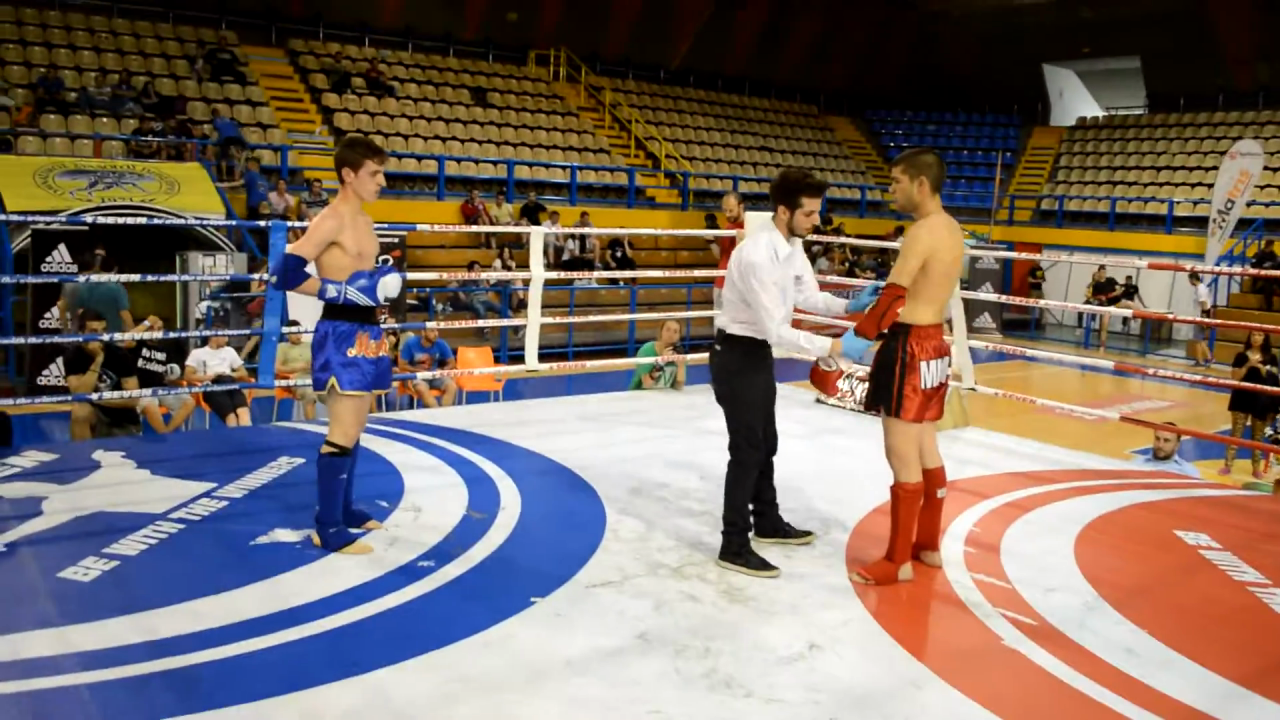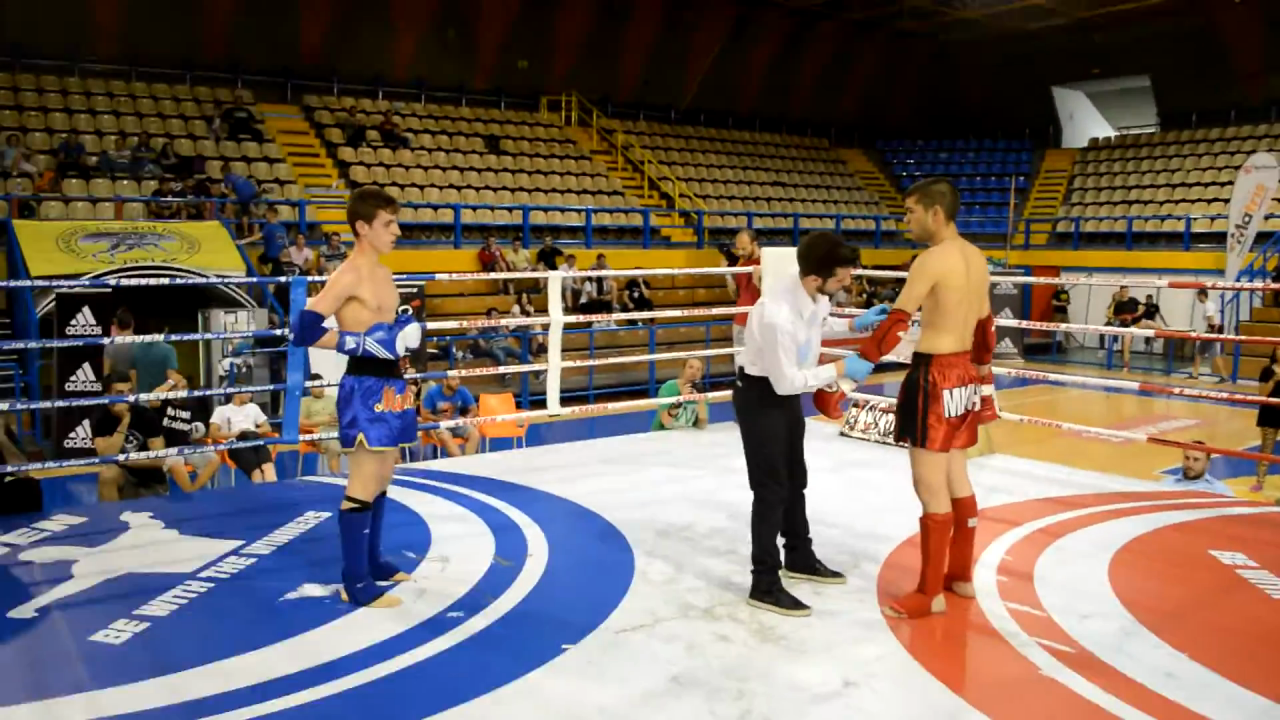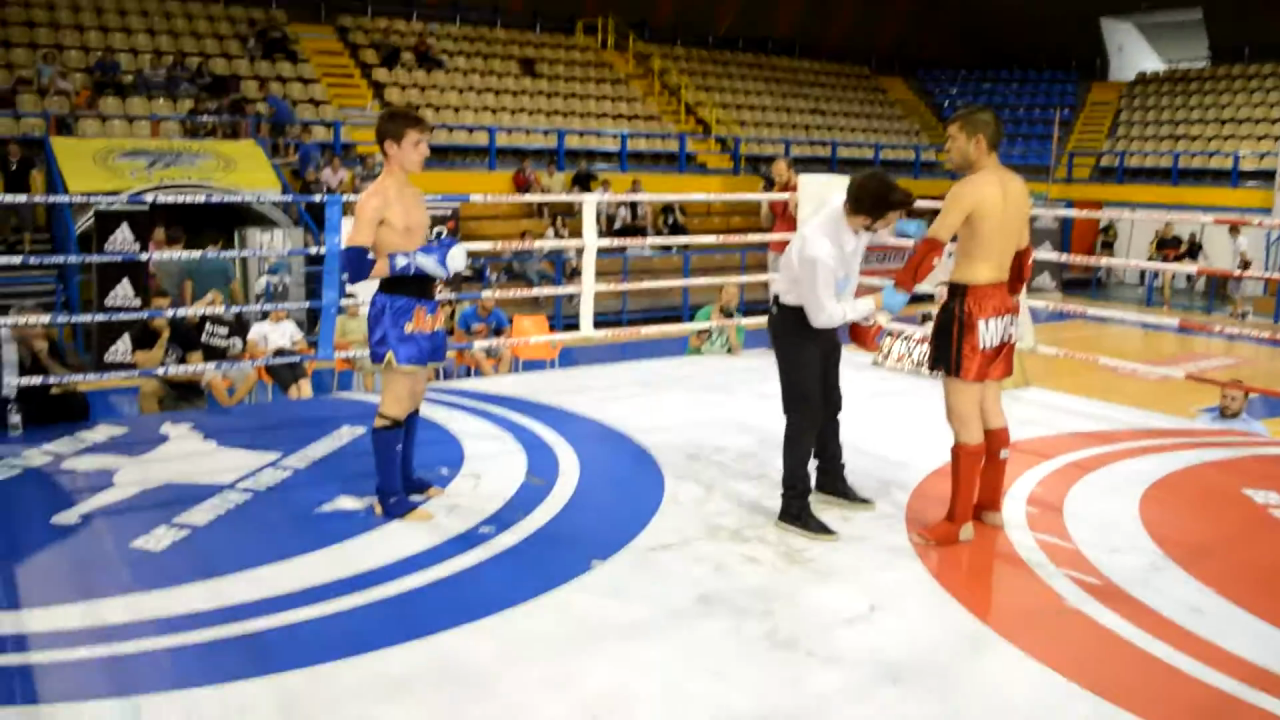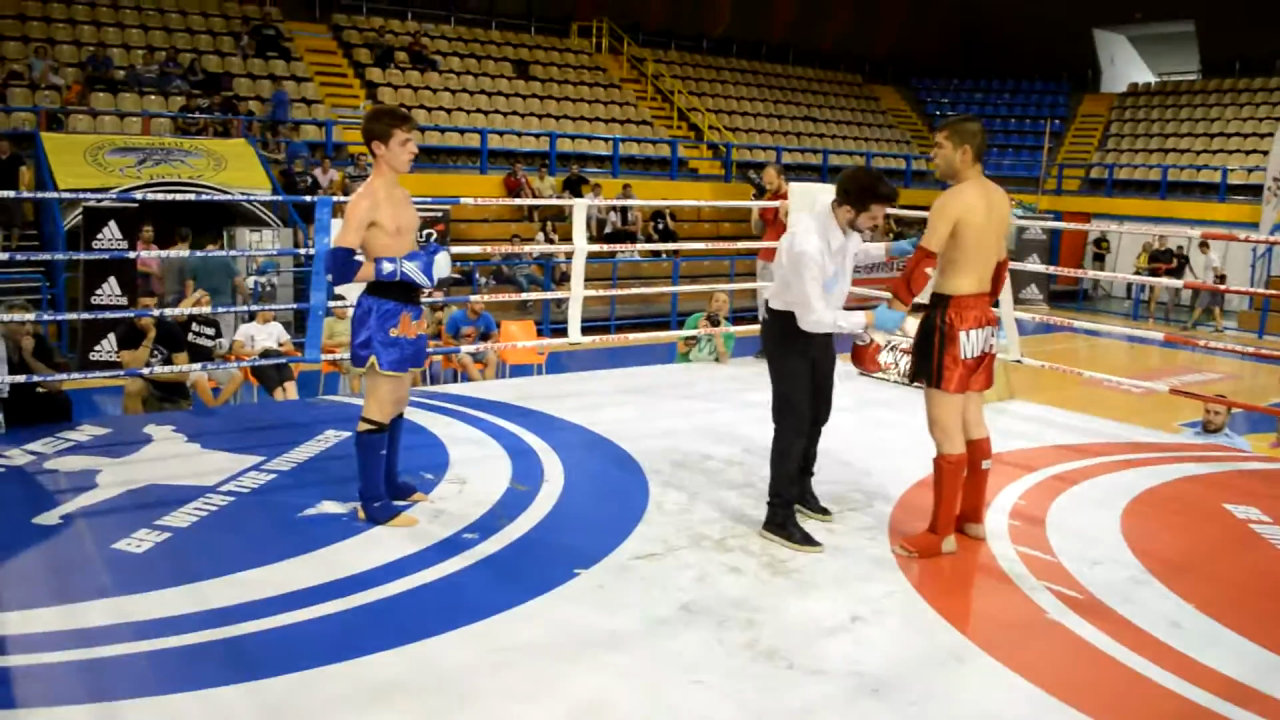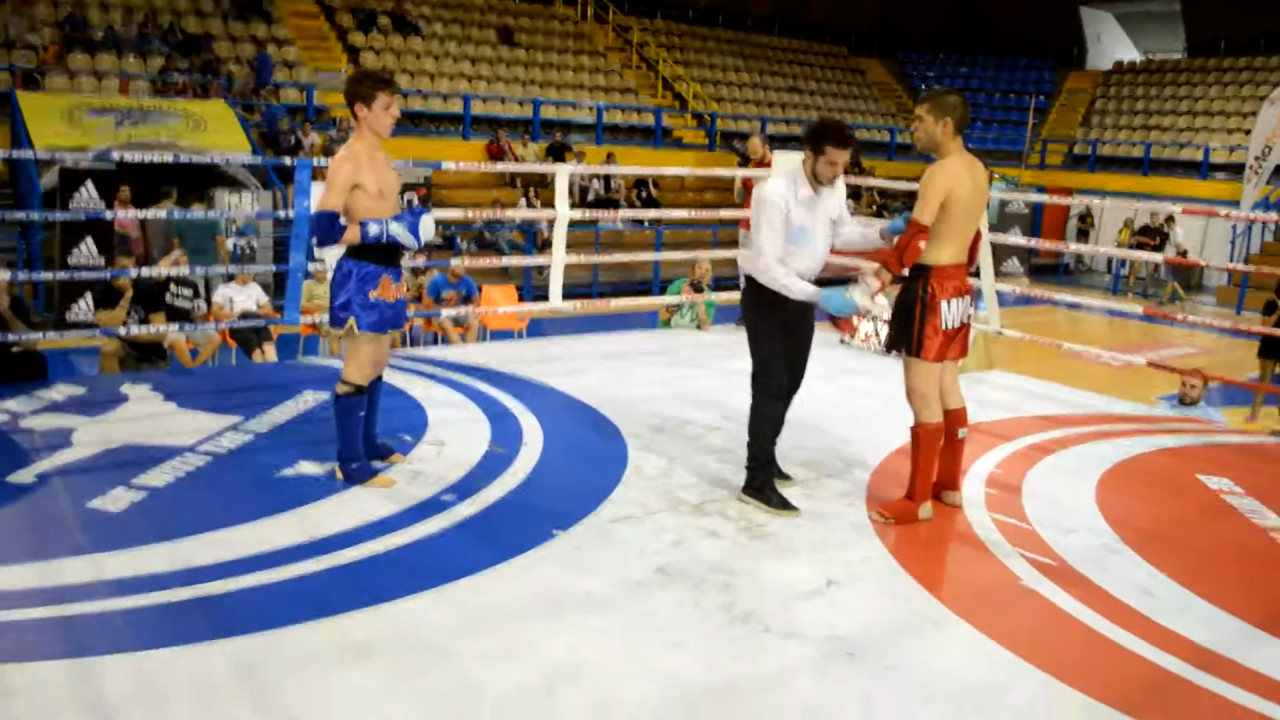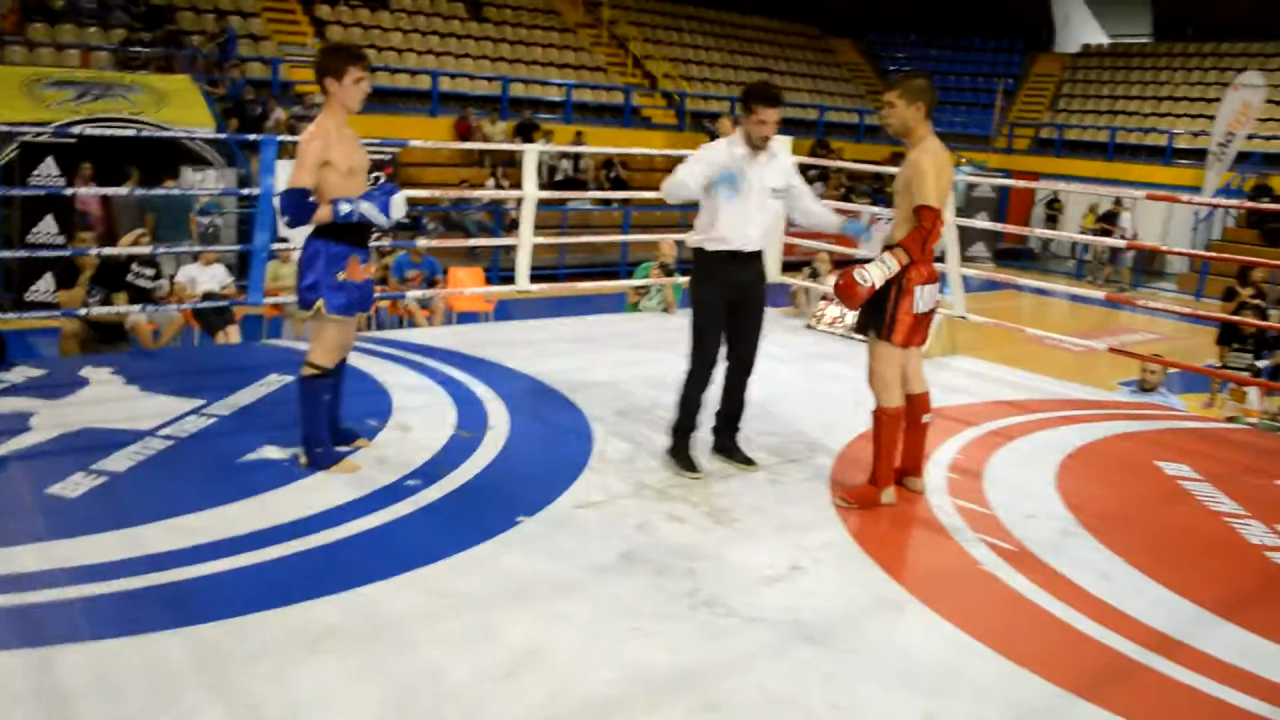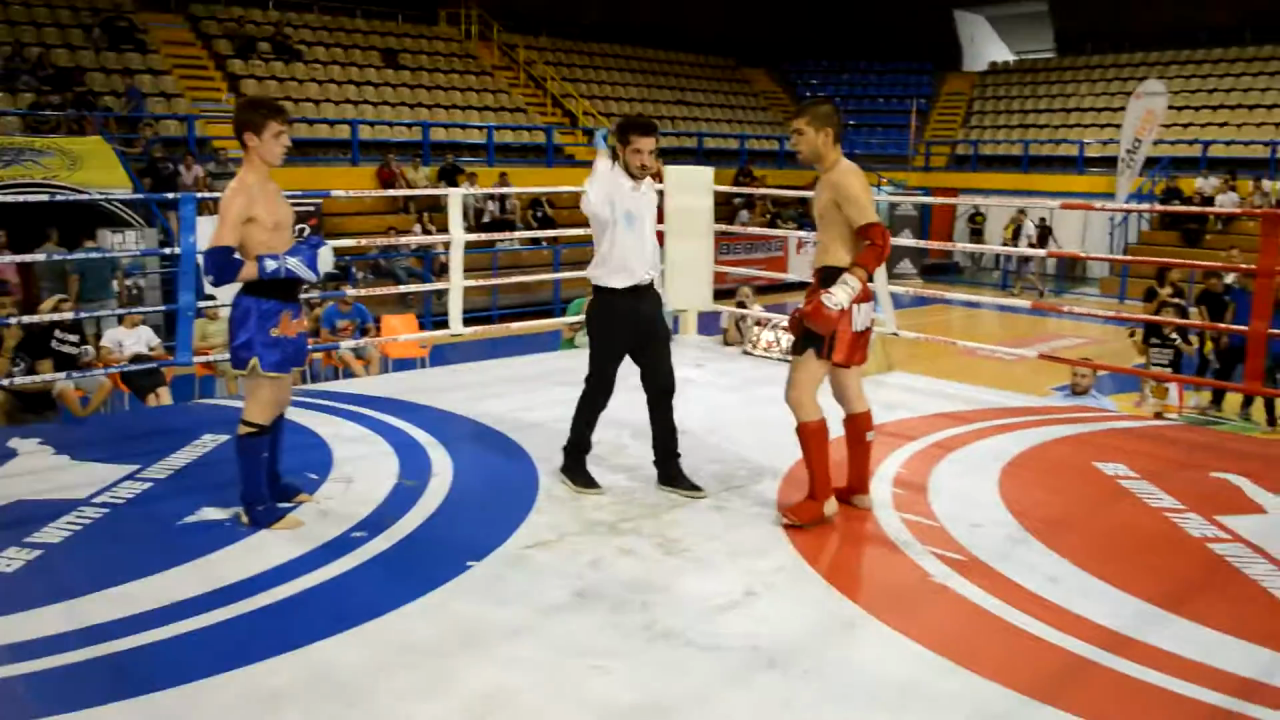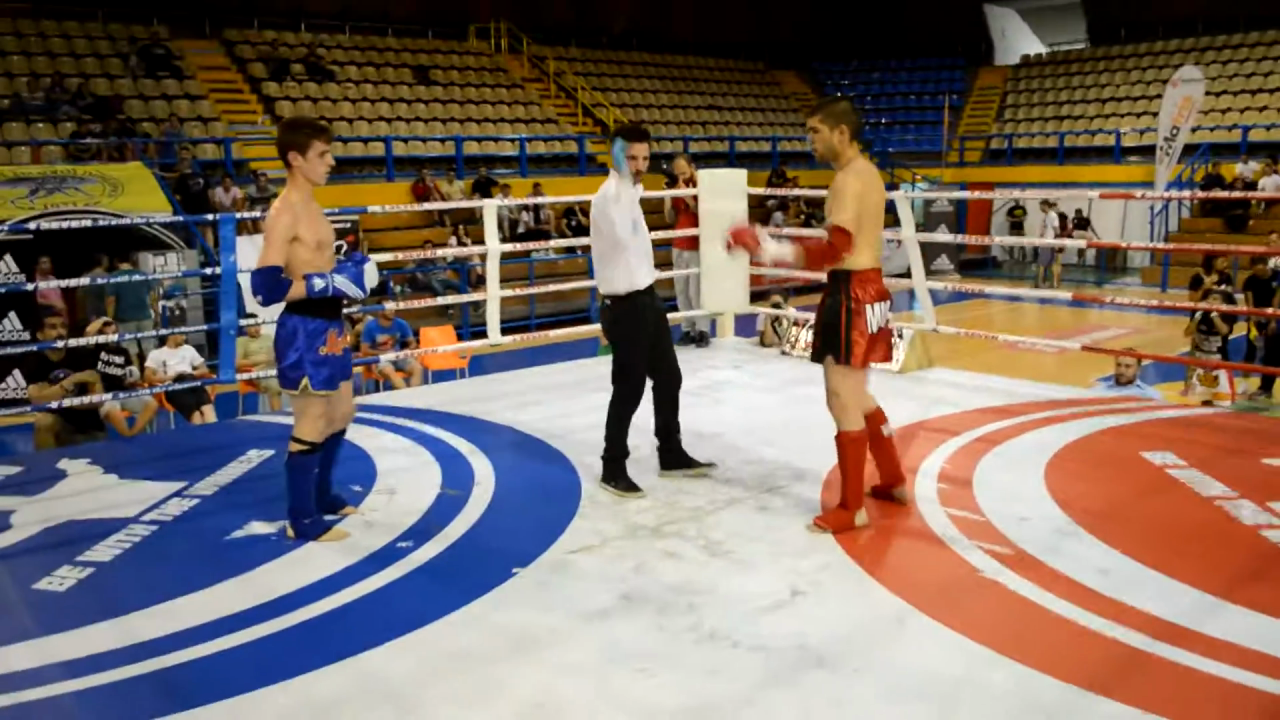
dt=0.3s
person 1, frame 1
left shoulder: (922, 232)
right shoulder: (953, 230)
left elbow: (893, 298)
left wrist: (849, 345)
left hip: (910, 348)
right hip: (933, 346)
left knee: (902, 456)
right knee: (925, 450)
left ankle: (898, 561)
right ankle: (929, 544)
person 1, frame 2
left shoulder: (932, 259)
right shoulder: (976, 258)
left elbow: (897, 321)
right elbow: (984, 325)
right wrist: (983, 377)
left hip: (935, 375)
right hip: (963, 373)
left knee: (931, 487)
right knee: (956, 479)
left ankle: (930, 594)
right ankle: (960, 575)
person 1, frame 3
left shoulder: (969, 188)
right shoulder: (1019, 188)
left elbow: (930, 249)
left wrist: (893, 295)
left hip: (971, 306)
right hip: (1000, 305)
left knee: (963, 416)
right knee: (989, 409)
left ankle: (959, 521)
right ankle: (990, 504)
person 1, frame 4
left shoulder: (953, 199)
right shoulder: (1000, 199)
left elbow: (922, 264)
left hip: (952, 318)
right hip: (981, 316)
left knee: (946, 428)
right knee: (972, 421)
left ankle: (941, 533)
right ankle: (973, 517)
person 1, frame 5
left shoulder: (940, 172)
right shoulder: (976, 170)
left elbow: (913, 240)
left wrist: (869, 286)
left hip: (932, 287)
right hip: (958, 286)
left knee: (924, 397)
right knee: (947, 389)
left ankle: (918, 501)
right ankle: (948, 484)
person 1, frame 6
left shoulder: (922, 157)
right shoulder: (934, 152)
left elbow: (926, 228)
left wrist: (878, 268)
left hip: (905, 276)
right hip: (920, 274)
left knee: (885, 381)
right knee: (910, 374)
left ankle: (881, 485)
right ankle: (911, 469)
person 1, frame 7
left shoulder: (844, 178)
right shoulder: (831, 178)
left elbow: (878, 242)
left wrist: (838, 292)
right wrist: (824, 294)
left hip: (841, 297)
right hip: (842, 296)
left knee: (800, 393)
right knee: (849, 393)
left ankle: (819, 498)
right ankle: (858, 487)
person 1, frame 8
left shoulder: (851, 176)
right shoulder: (865, 172)
left elbow: (836, 246)
left wrist: (771, 249)
left hip: (852, 294)
right hip: (866, 291)
left knee: (843, 403)
right knee: (856, 394)
left ankle: (852, 506)
right ankle: (894, 480)
person 2, frame 1
left shoulder: (366, 222)
right shoulder: (330, 221)
right elbow: (285, 274)
left wrist: (386, 281)
right wrist: (341, 292)
left hip: (368, 332)
right hip: (342, 334)
left knee: (354, 428)
right knee: (342, 433)
left ankle: (344, 508)
right ankle: (328, 528)
person 2, frame 2
left shoulder: (384, 274)
right shoulder: (348, 276)
right elbow: (303, 330)
left wrist: (405, 333)
right wrist: (359, 344)
left hip: (391, 386)
right hip: (366, 388)
left knee: (380, 482)
right knee: (363, 487)
left ankle: (372, 561)
right ankle: (355, 581)
person 2, frame 3
left shoulder: (416, 194)
right shoulder: (375, 199)
right elbow: (353, 267)
left wrist: (441, 257)
right wrist: (412, 261)
left hip: (422, 306)
right hip: (397, 309)
left knee: (413, 398)
right knee: (395, 404)
left ankle: (405, 477)
right ankle: (389, 496)
person 2, frame 4
left shoulder: (403, 196)
right shoulder: (366, 199)
right elbow: (338, 268)
left wrist: (427, 262)
right wrist: (399, 269)
left hip: (407, 310)
right hip: (383, 311)
left knee: (397, 403)
right knee: (379, 408)
left ankle: (390, 482)
right ankle: (372, 501)
person 2, frame 5
left shoulder: (383, 157)
right shoulder: (348, 162)
right elbow: (323, 231)
left wrist: (408, 223)
right wrist: (384, 230)
left hip: (386, 273)
right hip: (362, 275)
left knee: (376, 365)
right knee: (358, 370)
left ankle: (368, 443)
right ankle: (351, 462)
person 2, frame 6
left shoulder: (348, 134)
right shoulder: (318, 137)
right elbow: (294, 210)
left wrist: (376, 201)
right wrist: (356, 209)
left hip: (354, 253)
right hip: (331, 254)
left knee: (341, 347)
right knee: (325, 351)
left ankle: (332, 427)
right ankle: (316, 447)
person 2, frame 7
left shoulder: (271, 188)
right shoulder: (240, 194)
right elbow: (217, 268)
left wrist: (303, 253)
right wrist: (281, 265)
left hip: (285, 308)
right hip: (261, 311)
left knee: (277, 404)
right knee: (260, 410)
left ankle: (271, 483)
right ankle: (256, 506)
person 2, frame 8
left shoulder: (311, 207)
right shoulder: (284, 213)
right elbow: (265, 288)
left wrist: (347, 270)
right wrist: (329, 283)
left hip: (328, 326)
right hip: (306, 329)
left knee: (339, 417)
right knee: (311, 427)
left ankle: (321, 495)
right ankle: (302, 519)
person 3, frame 1
left shoulder: (792, 245)
right shoulder: (755, 255)
left elbow: (806, 296)
right elbow: (778, 332)
left wrist: (850, 303)
right wrist: (835, 348)
left hip: (760, 353)
right hip: (737, 356)
left knee: (765, 443)
right knee: (747, 449)
left ankle: (767, 521)
right ankle: (734, 545)
person 3, frame 2
left shoulder: (815, 293)
right shoulder: (777, 316)
right elbow: (786, 381)
left wrist: (853, 324)
right wrist: (839, 370)
left hip: (787, 389)
right hip: (761, 394)
left knee: (794, 478)
right knee: (771, 487)
left ankle: (799, 556)
right ankle: (764, 583)
person 3, frame 3
left shoulder: (851, 212)
right shoulder: (818, 249)
right elbow: (823, 314)
left wrist: (901, 227)
right wrist: (876, 303)
left hip: (824, 314)
right hip: (796, 321)
left knee: (829, 404)
right knee: (805, 412)
left ankle: (831, 478)
right ankle: (794, 508)
person 3, frame 4
left shoulder: (847, 224)
right shoulder: (806, 244)
right elbow: (812, 317)
left wrist: (891, 250)
right wrist: (871, 319)
left hip: (819, 325)
right hip: (789, 329)
left knee: (817, 413)
right knee: (793, 421)
left ankle: (800, 488)
right ankle: (779, 517)
person 3, frame 5
left shoulder: (833, 190)
right shoulder: (775, 193)
left elbow: (842, 234)
right elbow: (764, 265)
left wrist: (884, 235)
right wrist: (820, 296)
left hip: (801, 295)
right hip: (766, 295)
left knee: (789, 382)
right knee: (770, 385)
left ankle: (764, 456)
right ankle: (758, 480)
person 3, frame 6
left shoulder: (781, 163)
right shoulder: (715, 153)
left elbow: (806, 209)
right elbow: (672, 190)
left wrist: (844, 225)
right wrist: (711, 181)
left hip: (751, 269)
right hip: (711, 266)
left knee: (742, 361)
right knee: (705, 358)
left ankle: (726, 439)
right ankle: (681, 441)
person 3, frame 7
left shoulder: (650, 192)
right shoulder: (607, 187)
right elbow: (599, 212)
right wrist: (602, 157)
left hip: (646, 298)
right hip: (612, 301)
left knee: (662, 386)
right knee: (600, 387)
left ankle: (669, 469)
right ankle: (573, 461)
person 3, frame 8
left shoulder: (628, 193)
right shoulder: (610, 196)
right elbow: (619, 233)
right wrist: (620, 173)
left hip: (646, 298)
right hip: (626, 305)
left knee: (668, 379)
right knee: (629, 390)
left ankle: (672, 454)
right ankle: (613, 469)
